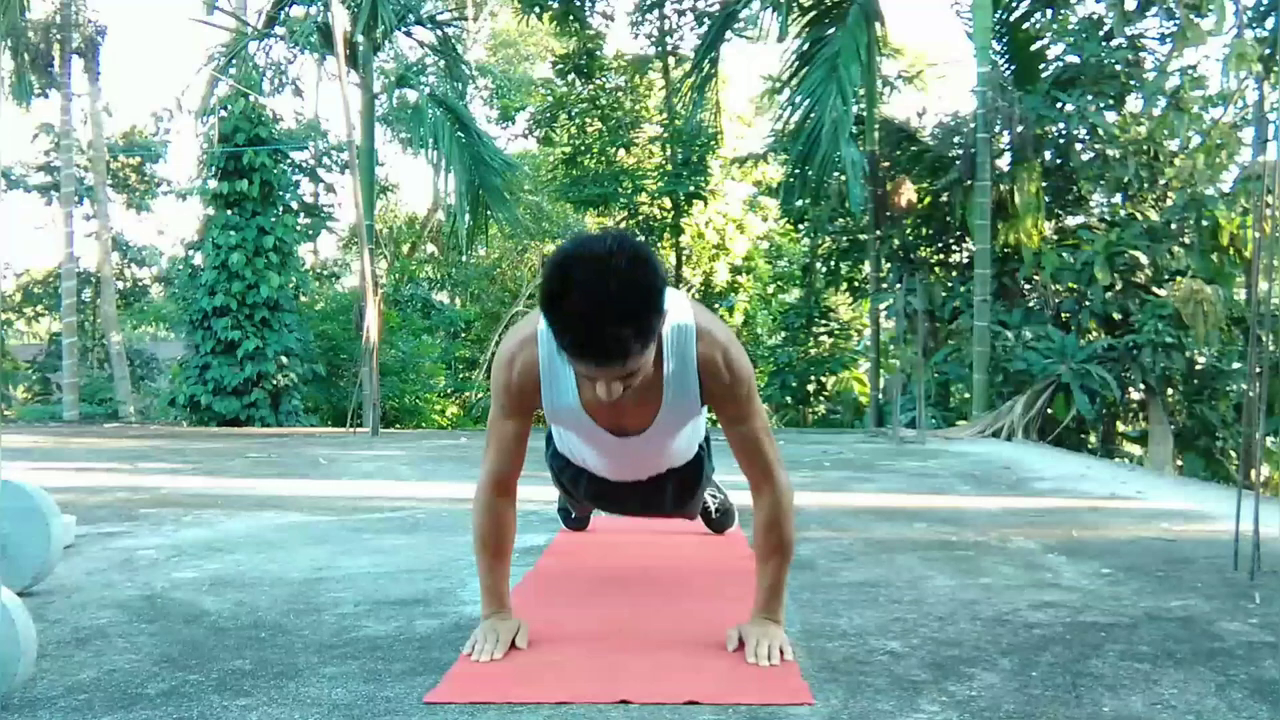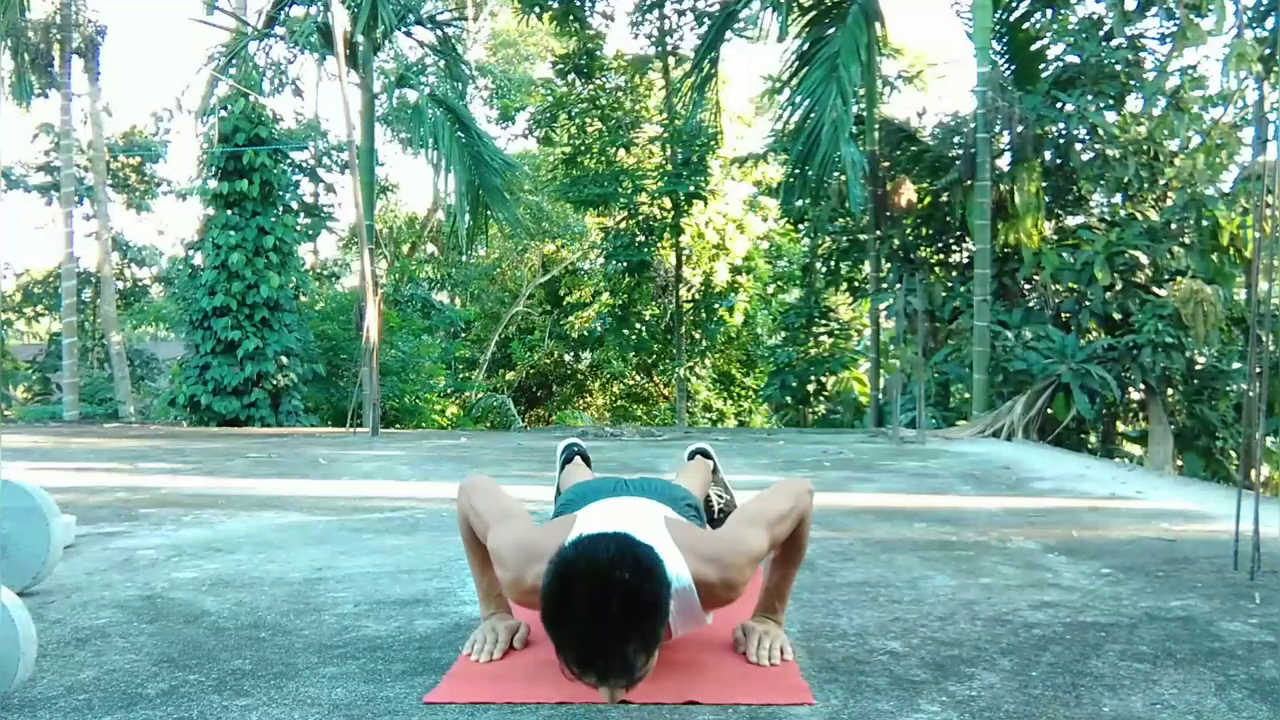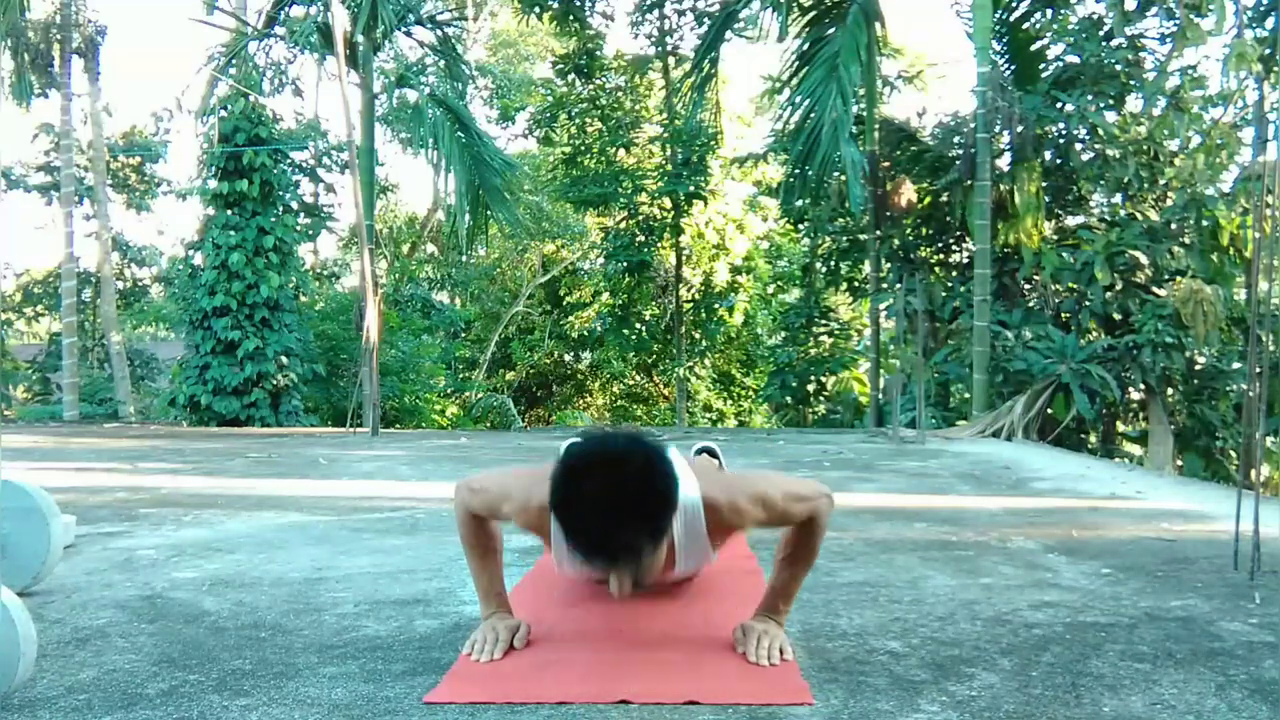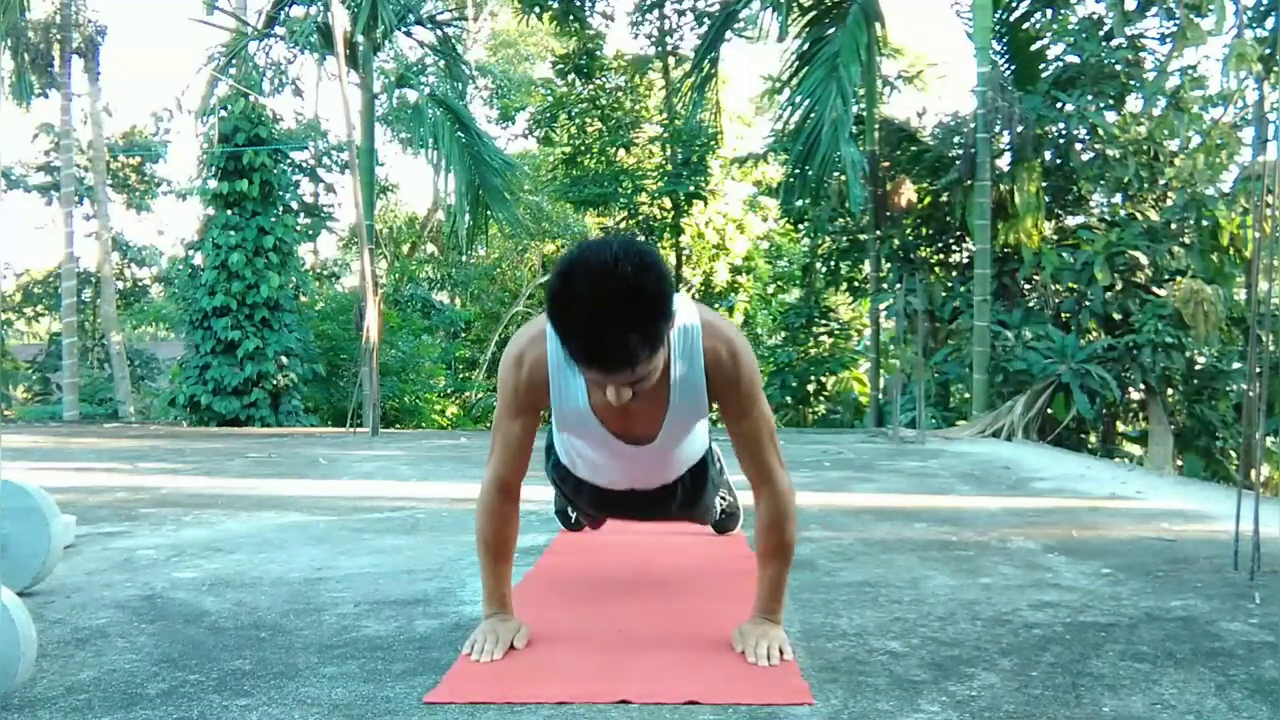
dt=0.7s
person 1, frame 1
left shoulder: (710, 348)
right shoulder: (524, 353)
left elbow: (767, 482)
right elbow: (497, 485)
left wrist: (767, 617)
right wrist: (495, 613)
left hip: (676, 469)
right hip: (581, 467)
left knee: (690, 507)
right knee: (578, 508)
left ankle: (708, 495)
right ankle: (576, 502)
person 1, frame 2
left shoulder: (717, 573)
right shoulder: (526, 573)
left elbow: (800, 494)
right elbow: (471, 490)
left wrist: (770, 616)
right wrist: (493, 611)
left hip: (668, 506)
right hip: (584, 504)
left ankle: (701, 463)
right ankle: (573, 460)
person 1, frame 3
left shoulder: (719, 503)
right shoulder: (538, 502)
left elbow: (820, 501)
right elbow: (467, 495)
left wrist: (771, 616)
right wrist: (495, 612)
left ankle: (707, 461)
right ankle: (577, 456)
person 1, frame 4
left shoulder: (718, 348)
right shoulder: (530, 355)
left elbow: (770, 485)
right elbow: (503, 485)
left wrist: (767, 616)
right wrist: (497, 611)
left hip: (681, 478)
right hip: (582, 477)
left knee: (707, 513)
right knee: (582, 519)
left ankle: (716, 475)
